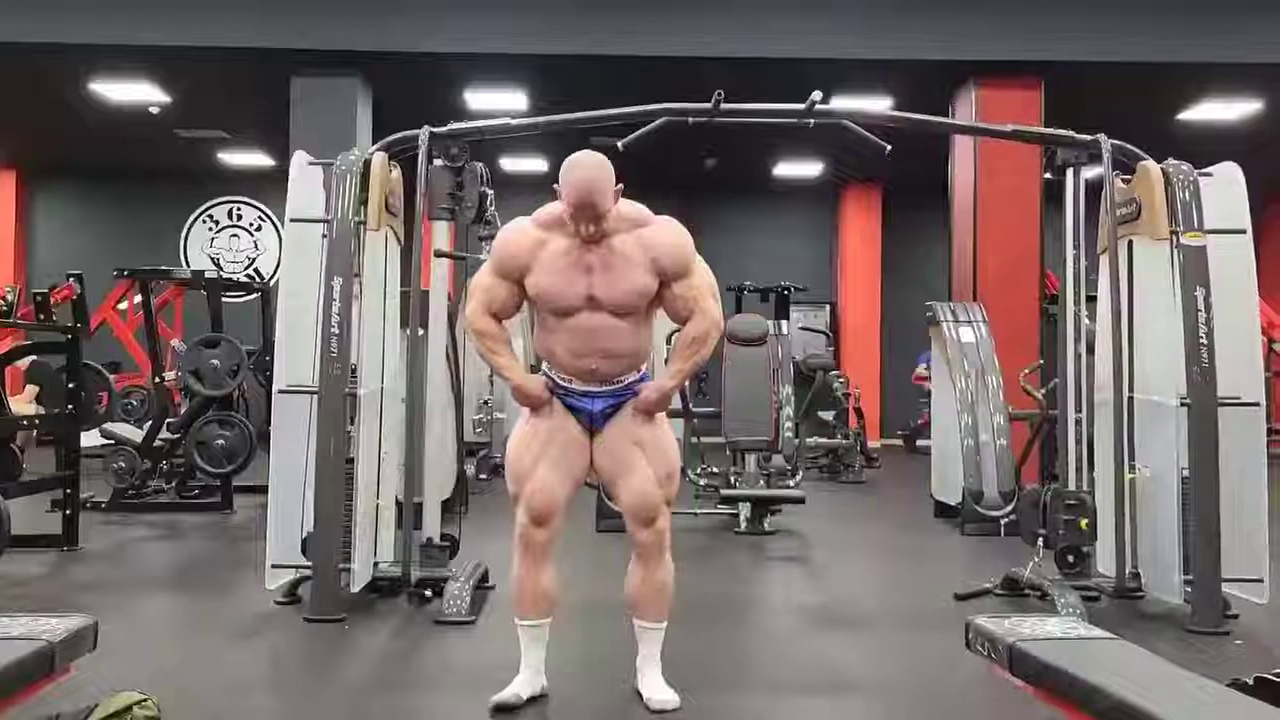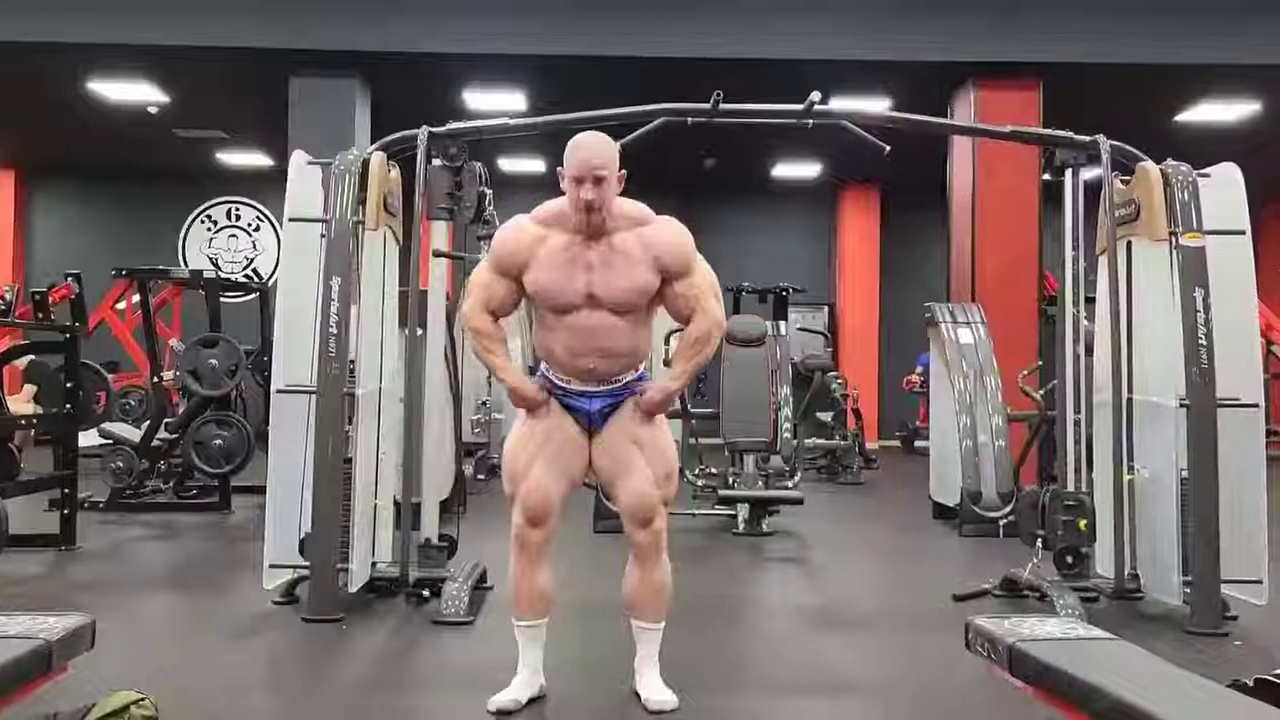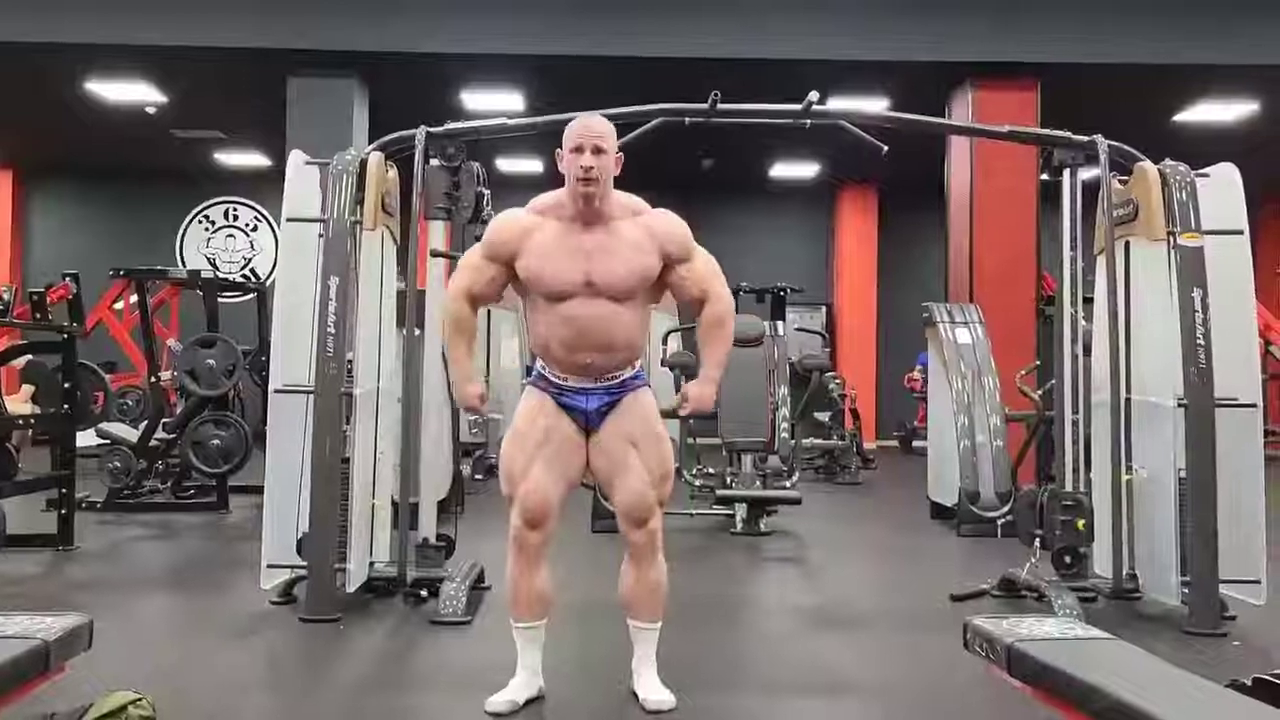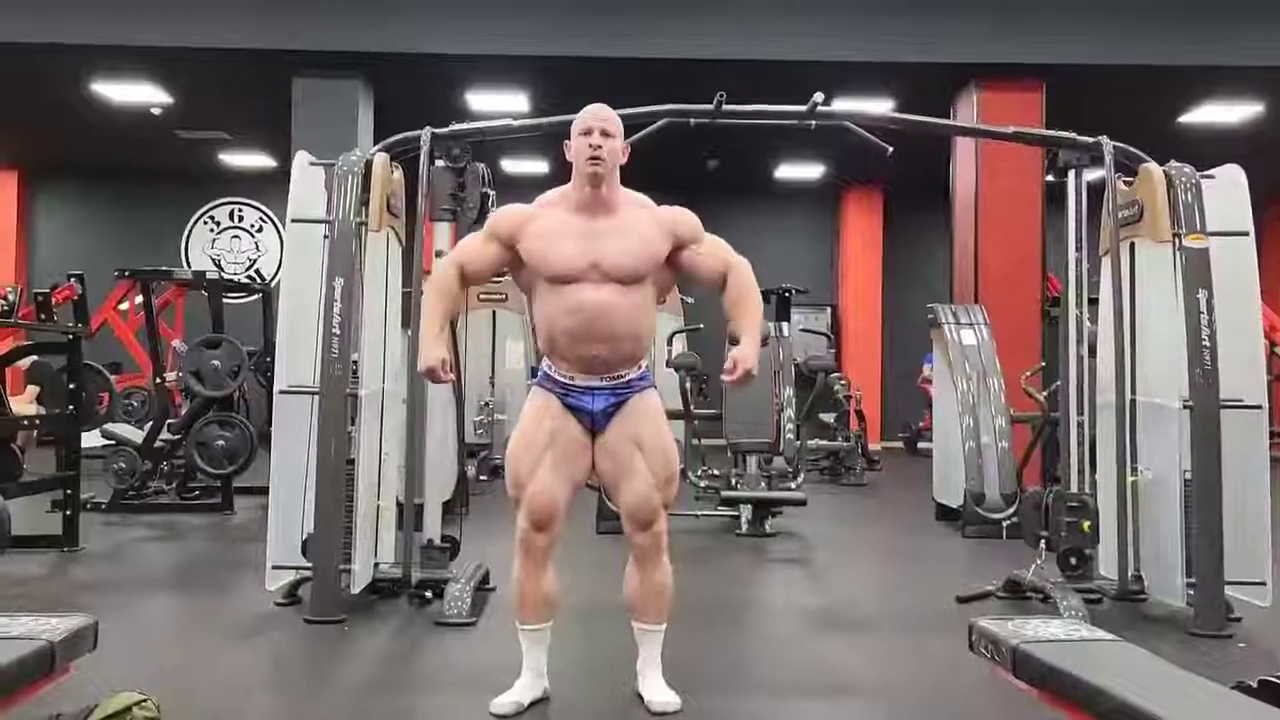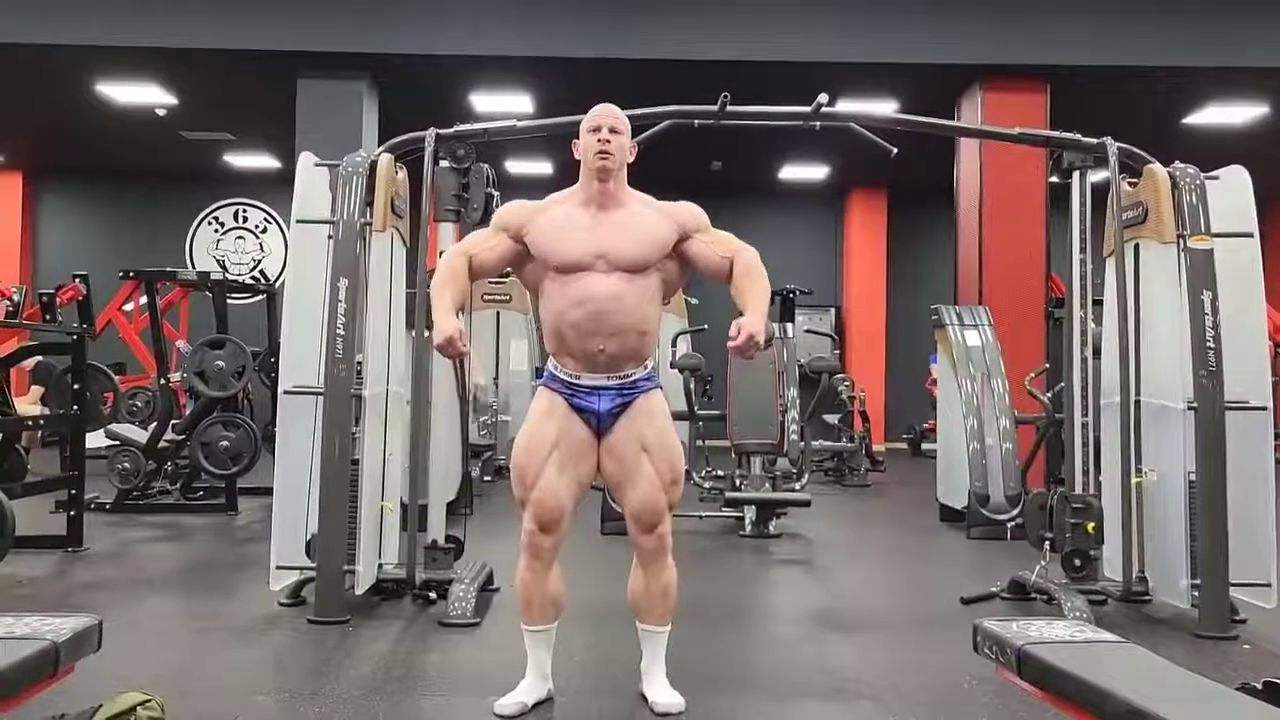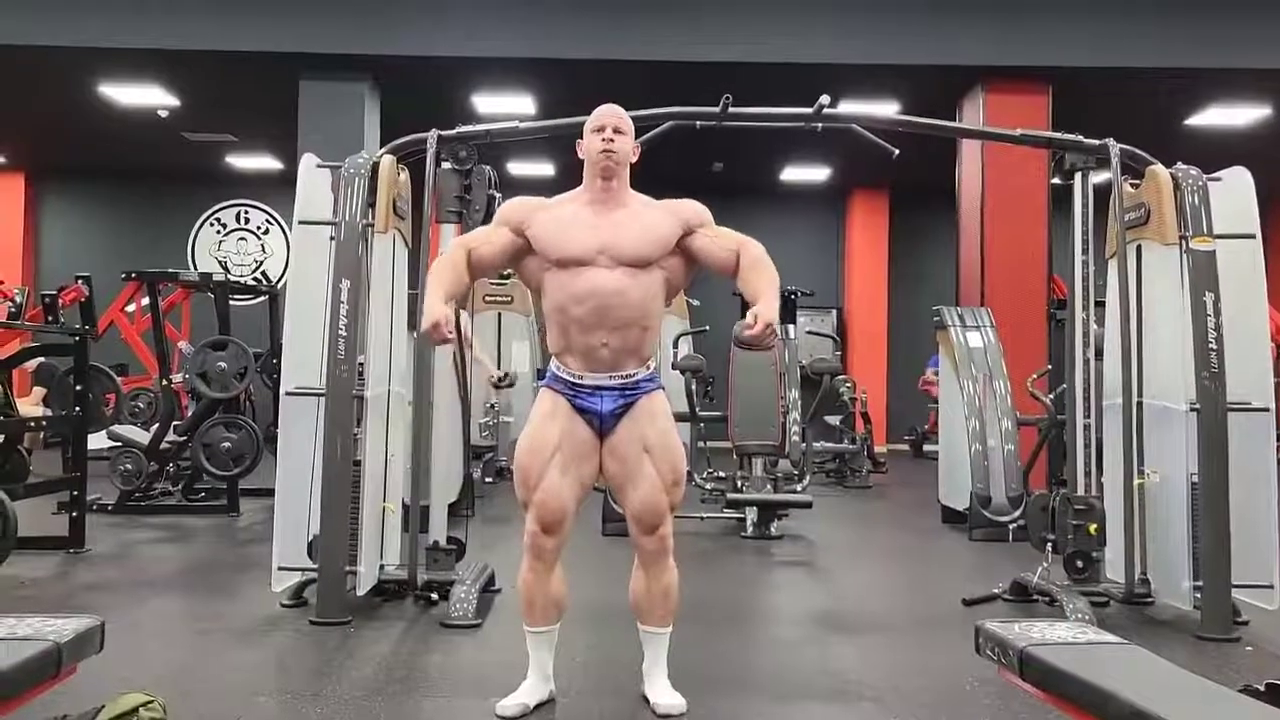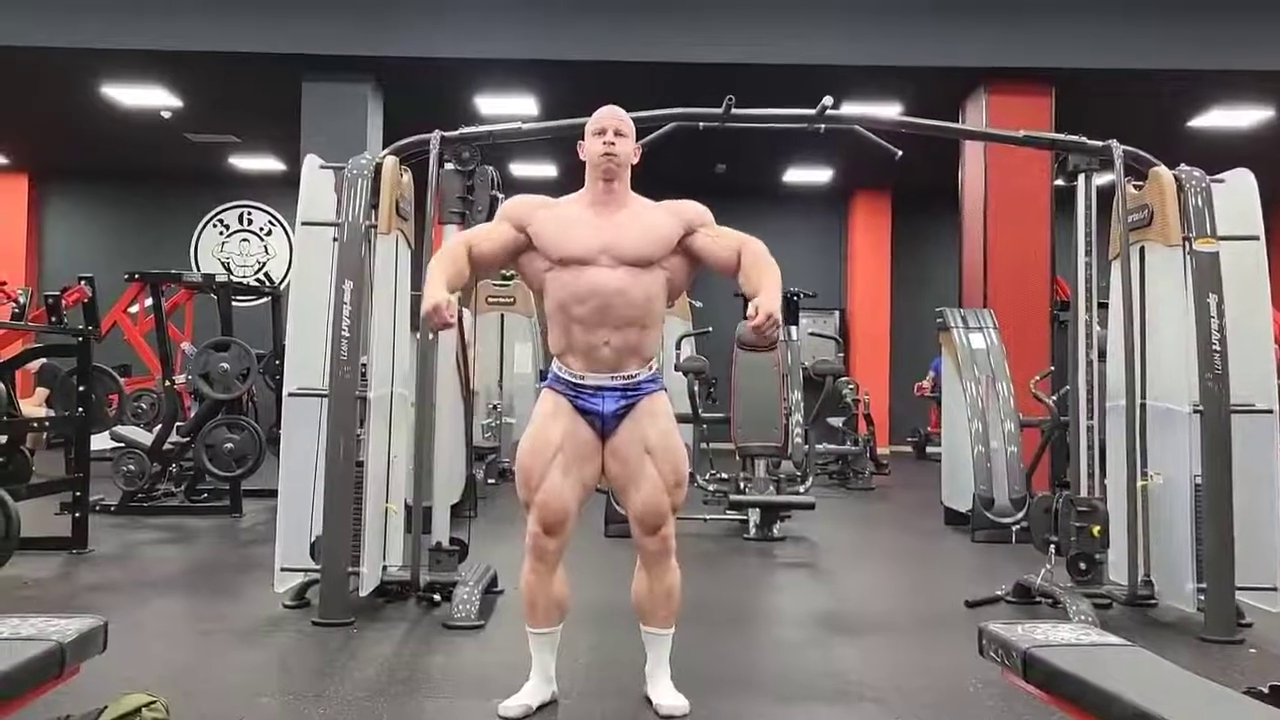
dt=0.3s
person 1, frame 1
left shoulder: (660, 239)
right shoulder: (524, 240)
left elbow: (706, 314)
right elbow: (480, 311)
left wrist: (670, 382)
right wrist: (518, 378)
left hip: (631, 399)
right hip: (555, 399)
left knee: (652, 530)
right knee: (533, 527)
left ankle: (650, 670)
right ankle: (530, 671)
person 1, frame 2
left shoulder: (662, 238)
right shoulder: (522, 237)
left elbow: (707, 314)
right elbow: (478, 310)
left wrist: (672, 384)
right wrist: (512, 378)
left hip: (629, 399)
right hip: (552, 399)
left knee: (649, 530)
right knee: (528, 527)
left ankle: (647, 671)
right ankle: (528, 673)
person 1, frame 3
left shoulder: (657, 230)
right shoulder: (519, 228)
left elbow: (714, 298)
right elbow: (462, 294)
left wrist: (709, 377)
right wrist: (463, 373)
left hip: (626, 395)
right hip: (549, 395)
left knee: (644, 530)
right knee: (527, 528)
left ankle: (645, 671)
person 1, frame 4
left shoulder: (664, 223)
right shoulder: (524, 221)
left elbow: (732, 272)
right elbow: (454, 269)
left wrist: (748, 340)
right wrist: (432, 337)
left hip: (632, 395)
right hip: (556, 394)
left knee: (650, 533)
right knee: (534, 531)
person 1, frame 5
left shoulder: (671, 218)
right shoulder: (531, 217)
left elbow: (739, 258)
right elbow: (461, 259)
left wrist: (754, 315)
right wrist: (445, 315)
left hip: (637, 394)
right hip: (561, 393)
left knee: (653, 533)
right knee: (538, 532)
person 1, frame 6
left shoulder: (676, 216)
right shoulder: (533, 215)
left elbow: (745, 253)
right elbow: (463, 253)
left wrist: (766, 302)
right wrist: (437, 299)
left hip: (639, 395)
right hip: (564, 394)
left knee: (655, 535)
right knee: (541, 533)
person 1, frame 7
left shoulder: (676, 218)
right shoulder: (537, 215)
left elbow: (745, 250)
right elbow: (465, 248)
left wrist: (767, 294)
right wrist: (438, 288)
left hip: (642, 395)
right hip: (566, 394)
left knee: (658, 535)
right knee: (544, 534)
